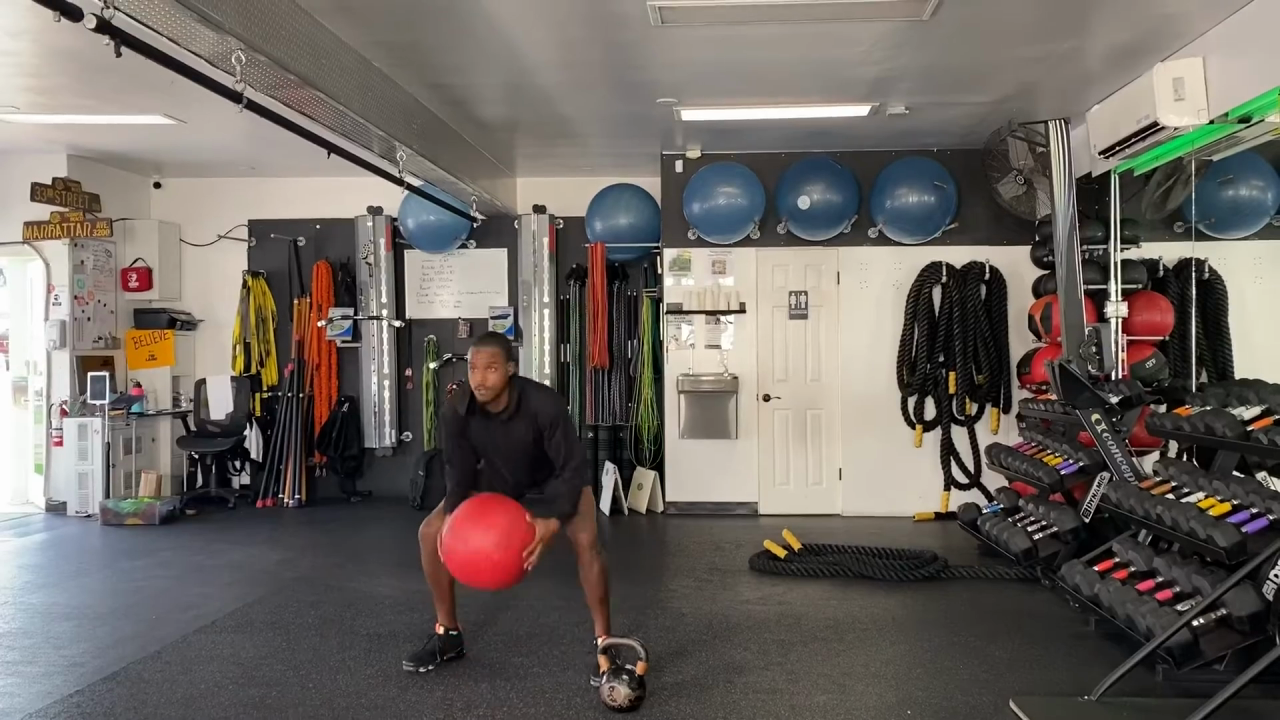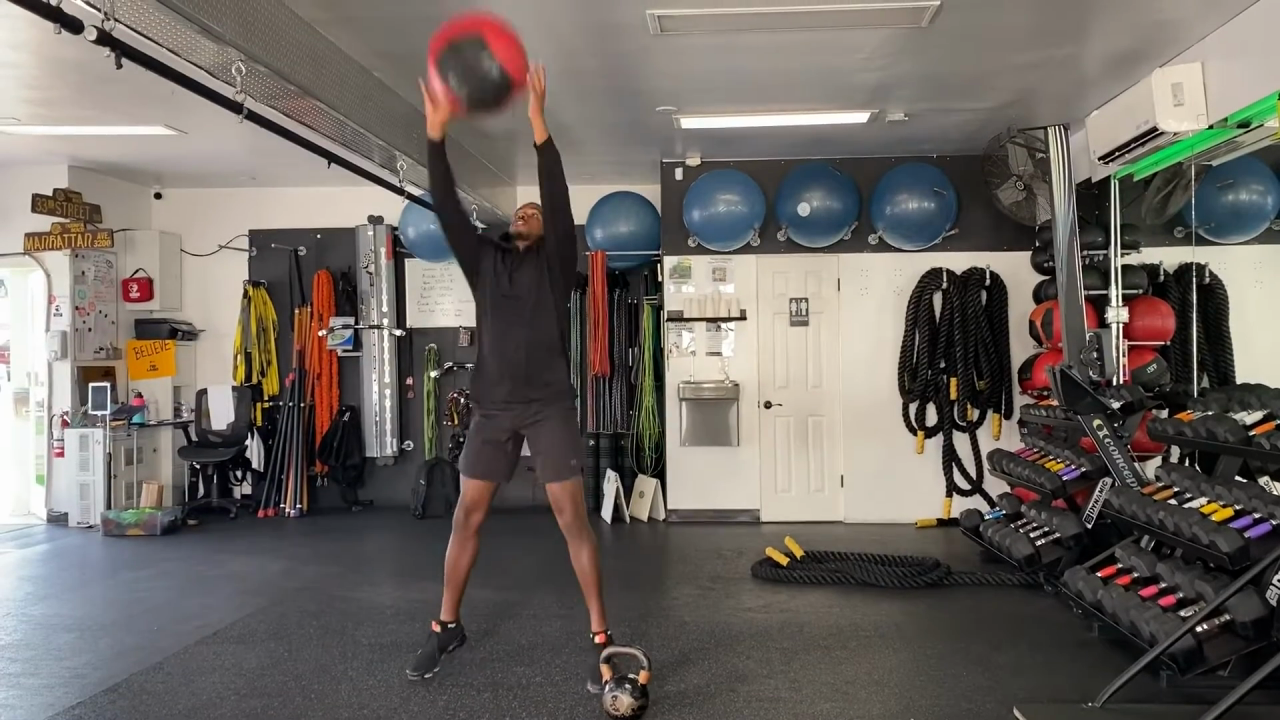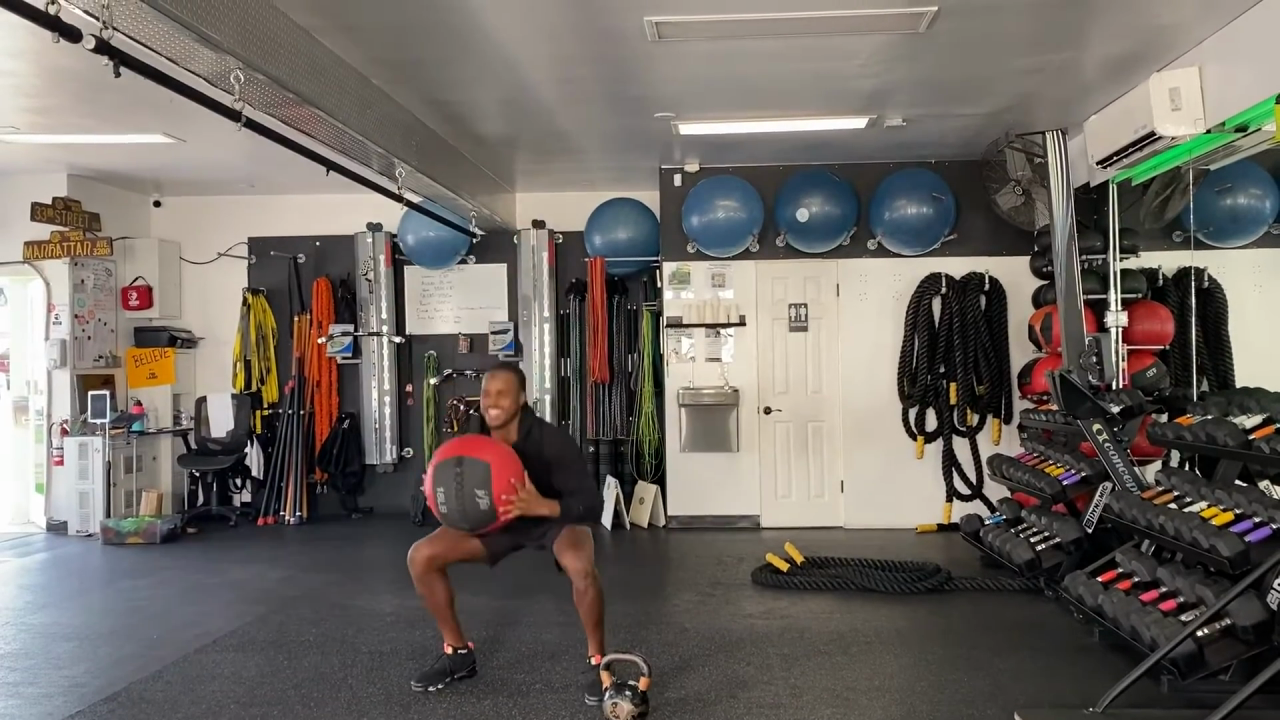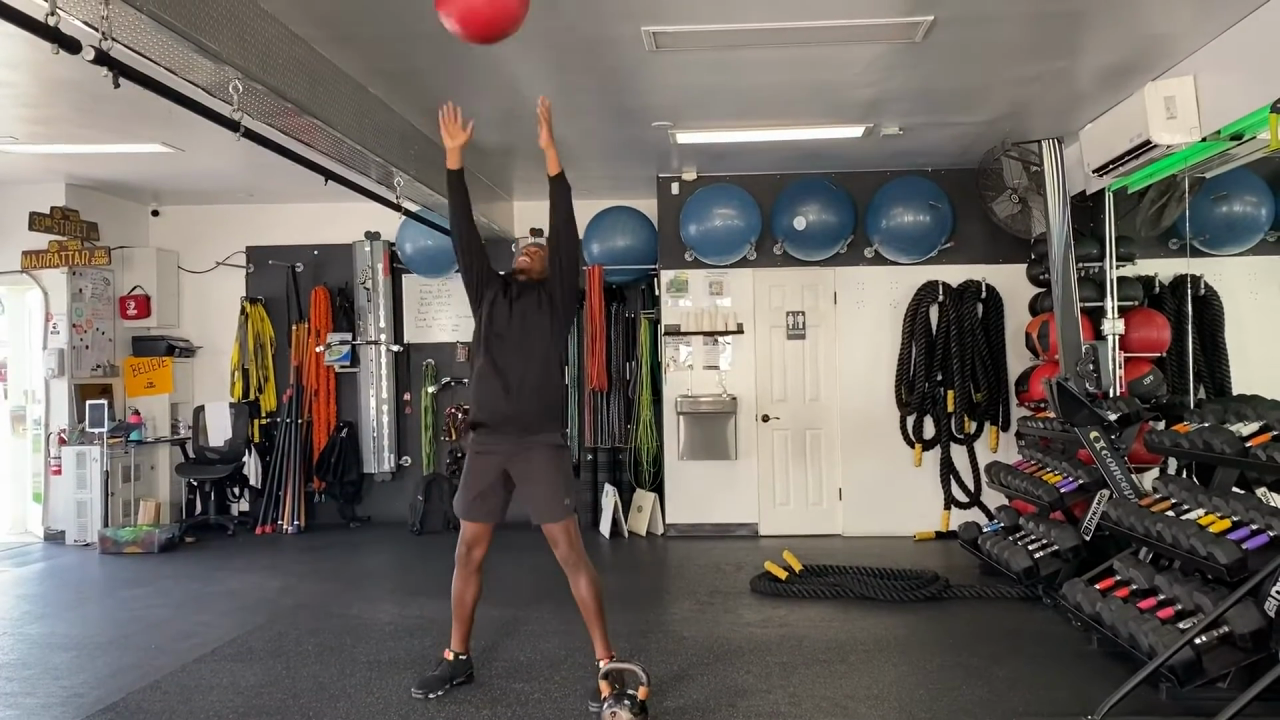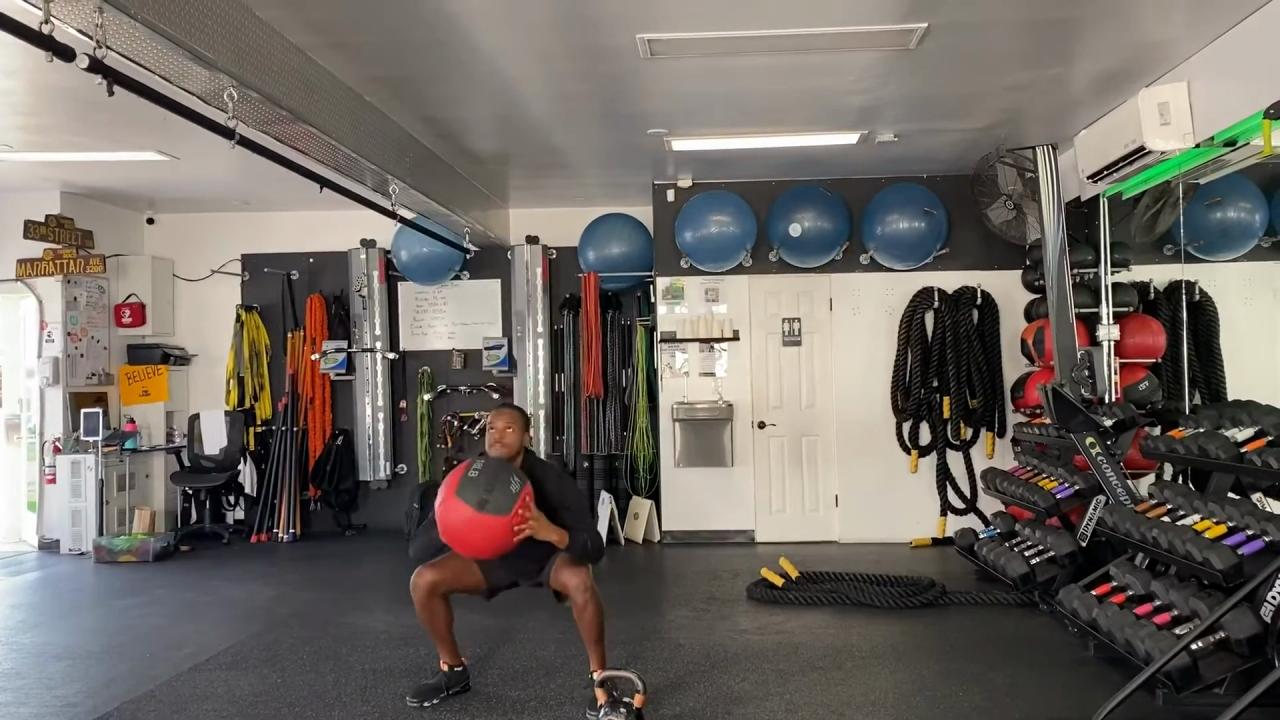
dt=1s
person 1, frame 1
left shoulder: (544, 403)
right shoulder: (457, 411)
left elbow: (574, 468)
right elbow: (459, 471)
left wrist: (551, 521)
right wrist: (454, 520)
left hip: (554, 476)
right hip: (496, 476)
left knee: (585, 542)
right knee: (431, 532)
left ankle: (603, 642)
right ankle: (447, 634)
person 1, frame 2
left shoulder: (555, 263)
right shoulder: (484, 260)
left elbow: (558, 199)
right elbow: (447, 208)
left wrist: (539, 124)
right wrist: (437, 131)
left hip: (549, 404)
right hip: (495, 405)
left knee: (572, 520)
right knee: (467, 517)
left ankle: (600, 638)
right ankle: (446, 626)
person 1, frame 3
left shoulder: (551, 441)
left elbow: (591, 505)
left wrist: (542, 507)
left hip: (555, 519)
right hip: (499, 521)
left knee: (581, 568)
right knee: (422, 556)
left ankle: (597, 660)
right ankle: (458, 651)
person 1, frame 4
left shoulder: (557, 298)
right shoulder: (489, 293)
left elbow: (566, 230)
right elbow: (463, 234)
left wrist: (550, 151)
right wrist: (455, 156)
left hip: (539, 441)
right hip: (486, 441)
left knee: (570, 554)
right knee: (469, 553)
left ankle: (606, 664)
right ankle: (457, 658)
person 1, frame 5
left shoulder: (551, 482)
left elbow: (593, 549)
left wrist: (550, 532)
left hip: (551, 555)
right hip: (496, 558)
left knee: (579, 584)
right knee: (423, 581)
right ankle: (452, 669)
